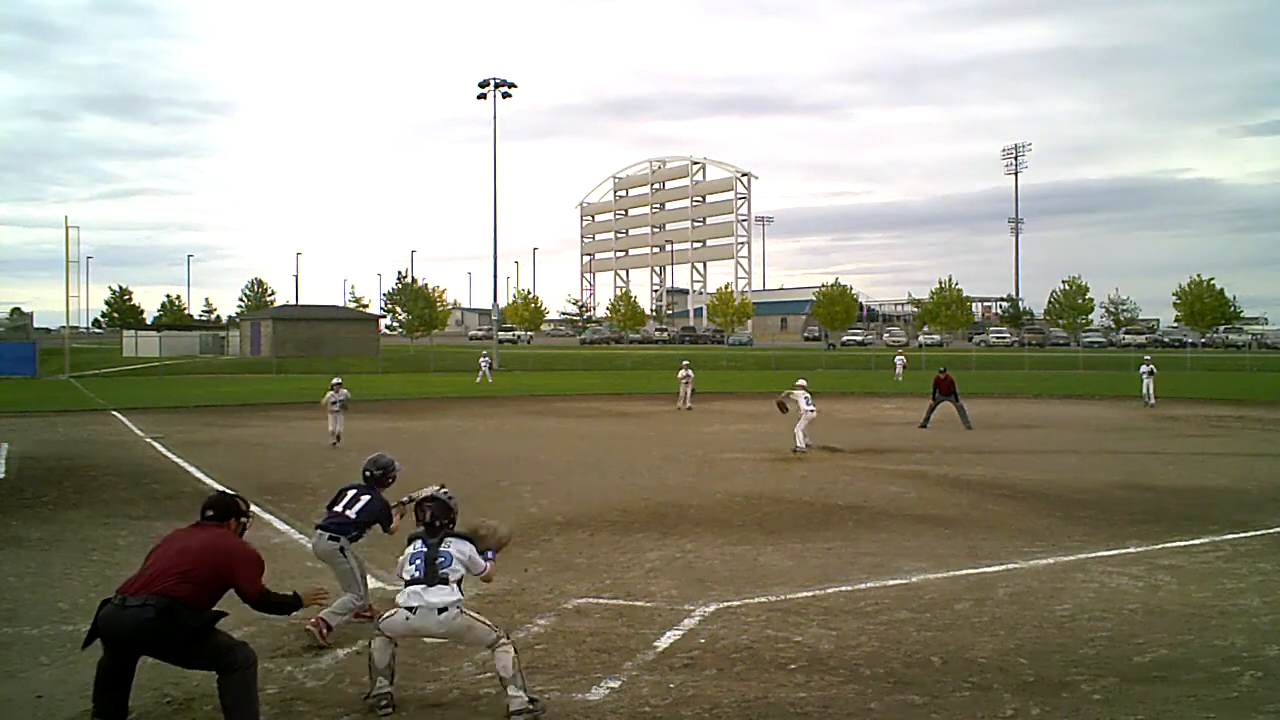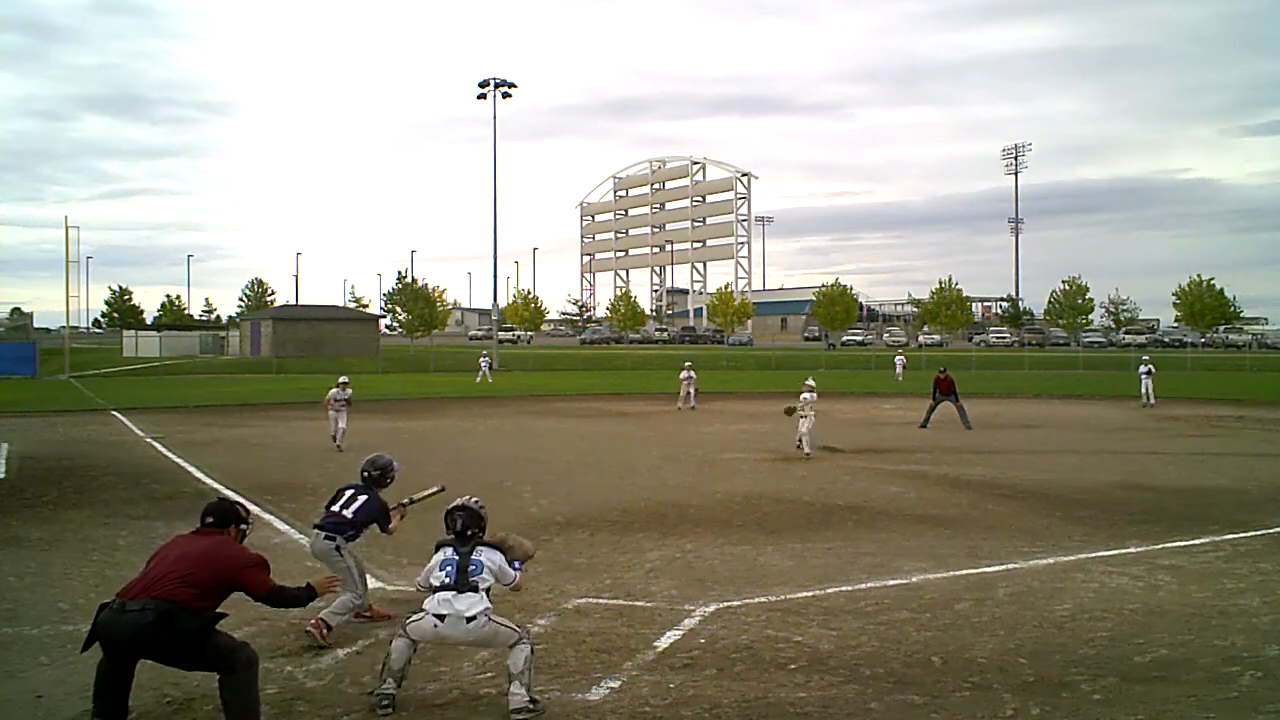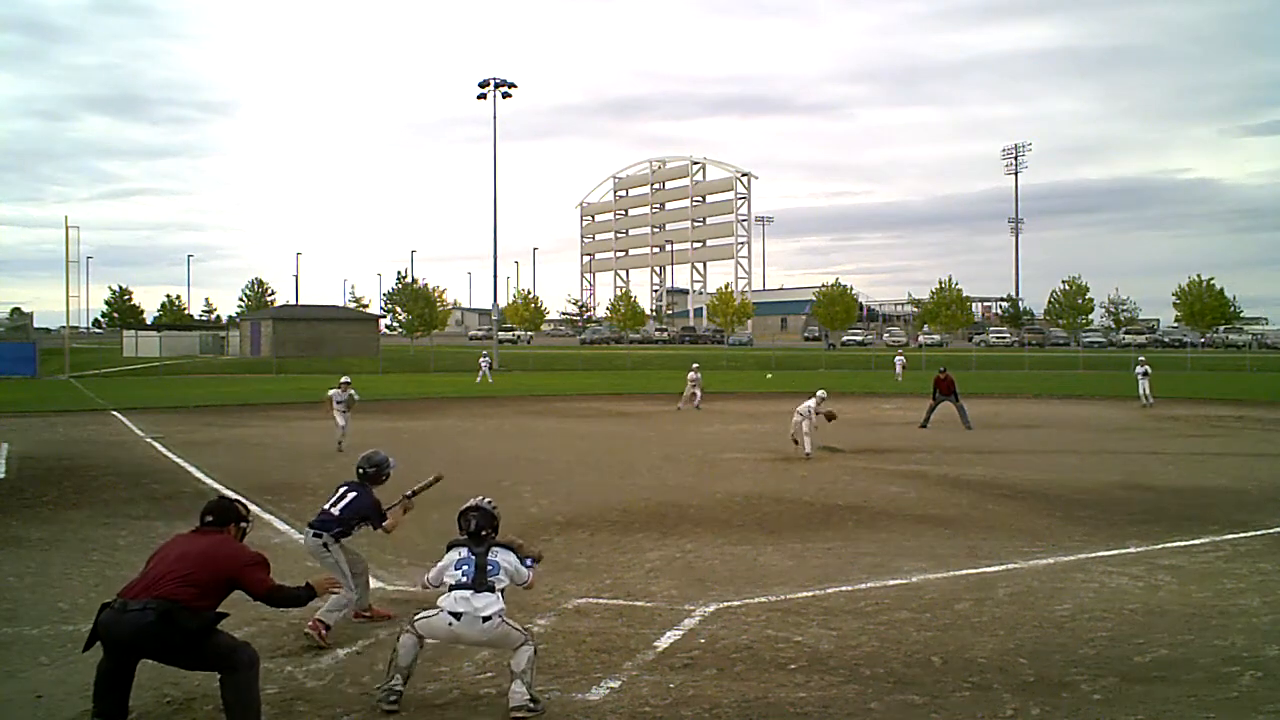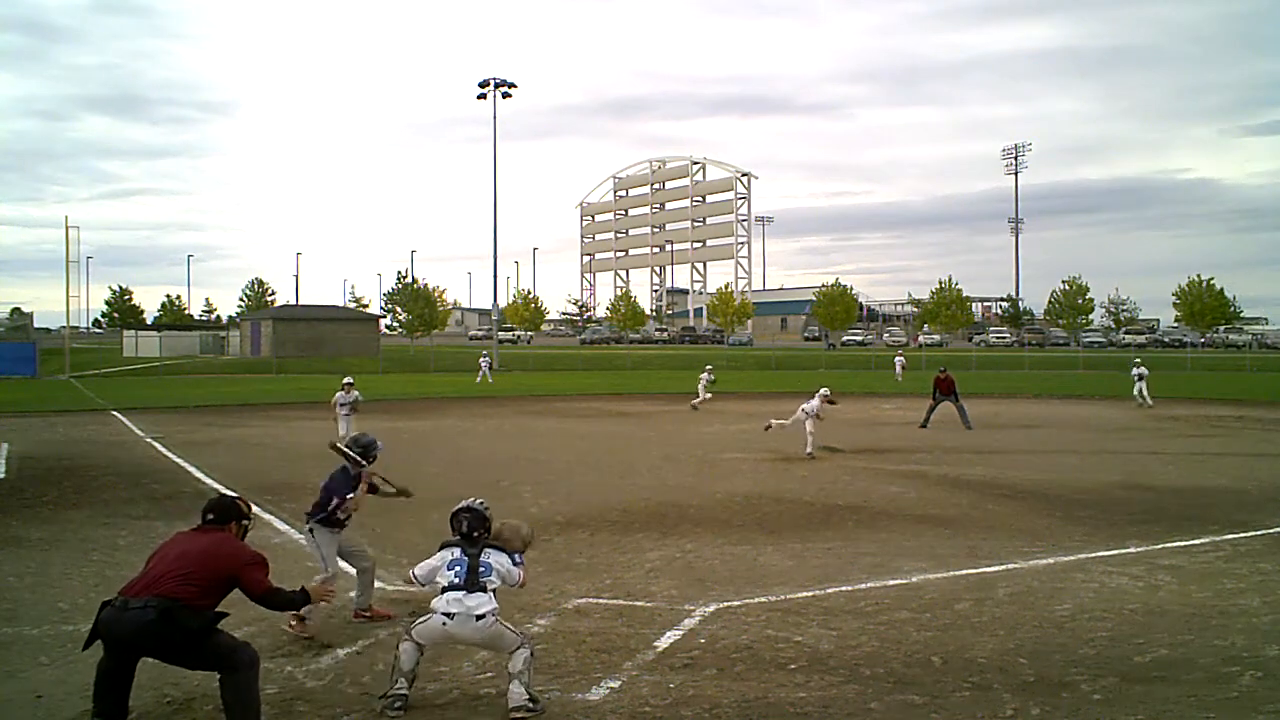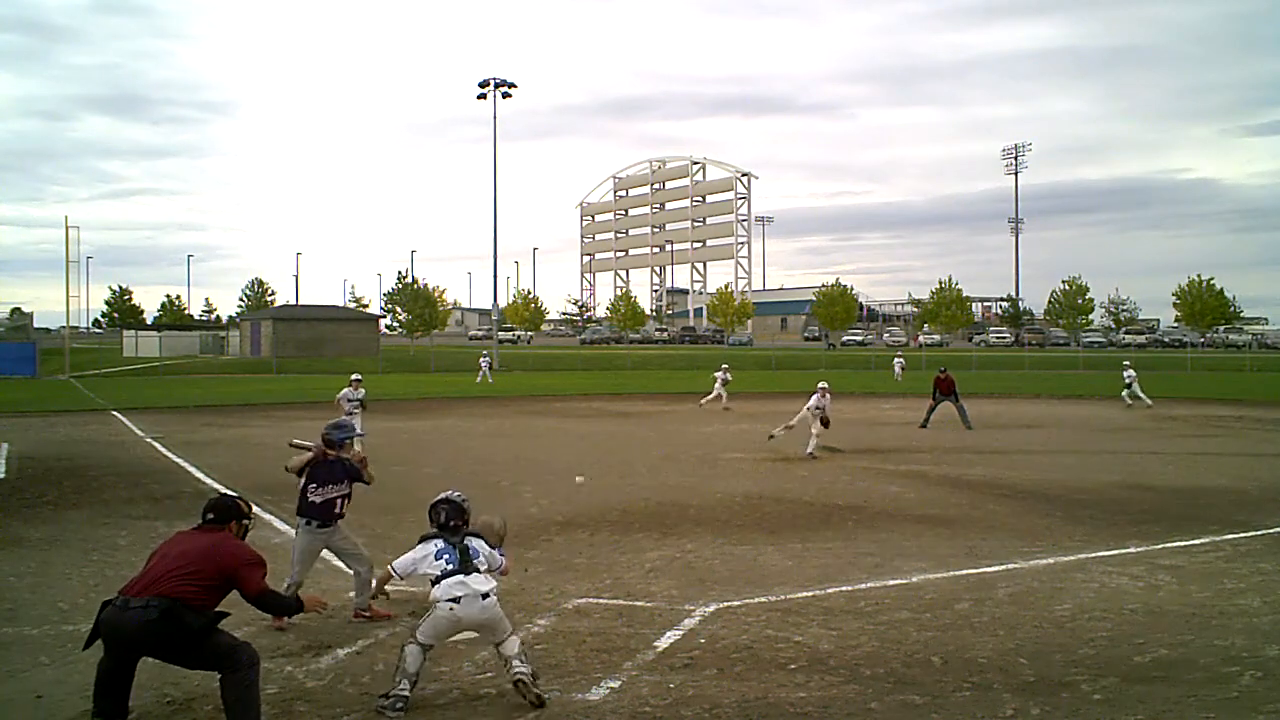
dt=0.2s
person 1, frame 1
left shoulder: (175, 536)
right shoulder: (234, 547)
right elbow: (258, 598)
right wrist: (298, 600)
left hip: (113, 616)
right hip: (154, 620)
left knee: (117, 657)
right knee: (239, 660)
person 1, frame 2
left shoulder: (175, 543)
right shoulder: (235, 554)
right elbow: (271, 595)
right wrist: (311, 591)
left hip: (112, 620)
right hip: (153, 625)
left knee: (118, 656)
right knee: (241, 660)
person 1, frame 3
left shoulder: (175, 542)
right shoulder: (235, 552)
right elbow: (271, 594)
right wrist: (310, 591)
left hip: (113, 620)
right hip: (154, 625)
left knee: (119, 655)
right knee: (242, 660)
person 1, frame 4
left shoulder: (176, 540)
right shoulder: (236, 551)
right elbow: (267, 596)
right wrist: (305, 596)
left hip: (114, 618)
right hip: (155, 623)
left knee: (119, 654)
right knee: (242, 660)
person 1, frame 5
left shoulder: (176, 539)
right shoulder: (237, 550)
right elbow: (261, 598)
right wrist: (298, 603)
left hip: (114, 617)
right hip: (157, 622)
left knee: (119, 655)
right knee: (242, 659)
person 2, frame 1
left shoulder: (412, 546)
right shoulder: (461, 545)
right elbow: (488, 575)
right wrist: (491, 554)
left hip: (411, 615)
right hip: (447, 615)
left knee: (382, 633)
right knee: (499, 641)
left ankle: (382, 695)
right ankle: (518, 702)
person 2, frame 2
left shoulder: (441, 554)
right shoulder: (492, 554)
left elbow: (421, 585)
right elbow: (517, 585)
right wrist: (517, 562)
left hip: (437, 624)
right hip: (475, 625)
left knee: (406, 634)
right knee: (520, 640)
left ankle: (385, 695)
right ankle: (520, 702)
person 2, frame 3
left shoulder: (454, 554)
right shoulder: (506, 555)
left elbow: (427, 583)
right elbow: (529, 583)
right wrist: (528, 559)
left hip: (451, 622)
right hip: (488, 625)
left knee: (413, 630)
right knee: (525, 642)
left ankle: (392, 691)
right ankle: (521, 700)
person 2, frame 4
left shoulder: (445, 554)
right shoulder: (498, 556)
left elbow: (412, 578)
right elbow: (520, 581)
left wrist: (438, 574)
right wrist: (517, 556)
left hip: (445, 622)
right hip: (482, 624)
left knee: (411, 638)
right knee: (521, 646)
left ankle: (397, 697)
right ankle: (520, 700)
person 2, frame 5
left shoulder: (426, 547)
right shoulder: (477, 542)
left elbow: (388, 573)
right elbow: (504, 569)
left wrist: (377, 589)
right wrist: (495, 549)
left hip: (448, 609)
right hip: (484, 605)
left knee: (417, 643)
right knee: (507, 638)
left ankle: (398, 697)
right ankle: (521, 674)
person 3, frame 1
left shoulder: (350, 488)
right shoulder: (380, 503)
right elbow: (391, 530)
right wrist: (399, 513)
left hip: (319, 538)
right hip: (336, 544)
left knee: (358, 569)
right knee: (355, 594)
left ankle: (364, 609)
right ankle: (321, 623)
person 3, frame 2
left shoulder: (348, 488)
right shoulder: (377, 503)
right elbow: (390, 530)
right wrist: (399, 515)
left hip: (318, 538)
right hip: (333, 544)
left knee: (357, 568)
right knee: (354, 593)
left ankle: (364, 609)
right ankle: (321, 624)
person 3, frame 3
left shoulder: (346, 486)
right shoulder: (369, 501)
right elbow: (388, 527)
right wrist: (403, 509)
left hip: (318, 537)
right hip: (323, 541)
left knee: (359, 566)
right knee: (348, 590)
left ankle: (363, 608)
right ankle: (318, 625)
person 3, frame 4
left shoulder: (357, 475)
right shoulder: (343, 478)
left elbow: (374, 492)
right elbow: (350, 506)
right wrist: (364, 484)
left hip: (336, 531)
right hip: (320, 530)
left knee: (367, 563)
right knee: (329, 573)
left ankle: (363, 608)
right ankle: (299, 617)
person 3, frame 5
left shoulder: (348, 464)
right shoulder: (312, 461)
left elbow: (369, 479)
right elbow: (291, 467)
left wrist: (363, 466)
right wrist: (314, 453)
left hip: (334, 529)
right hip: (309, 529)
left knee: (364, 564)
right knee: (297, 576)
left ankle: (362, 608)
